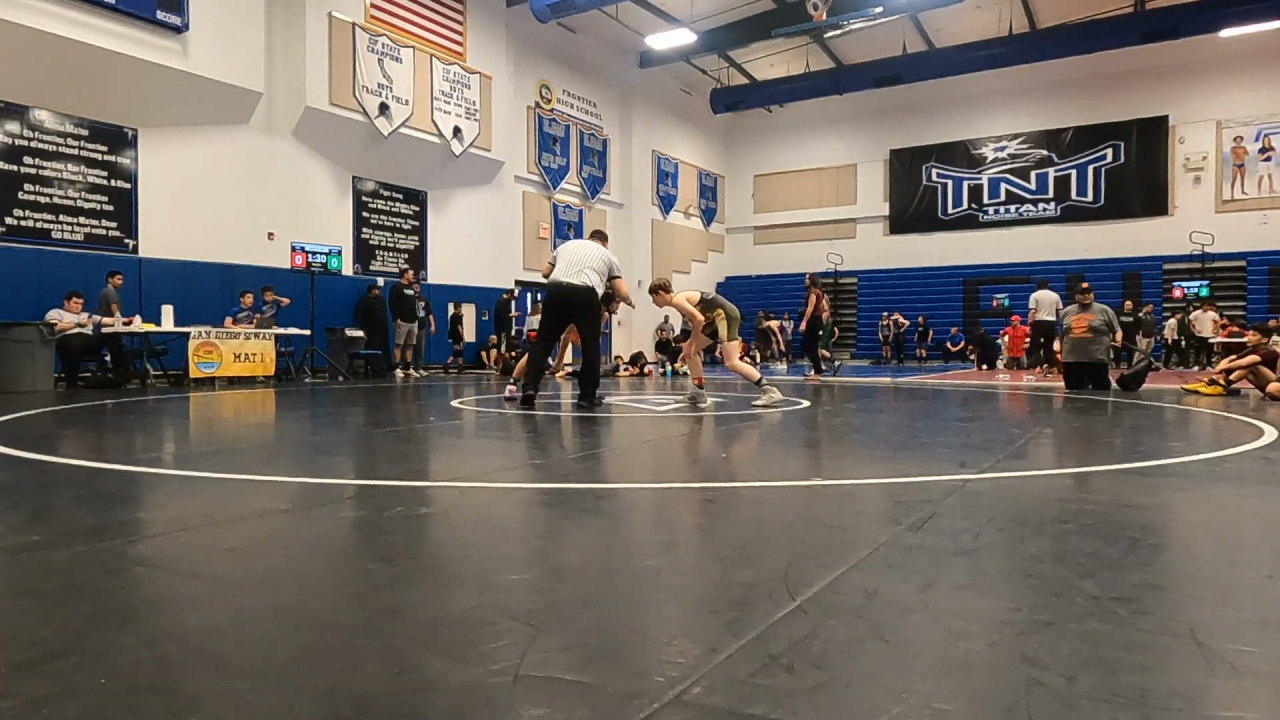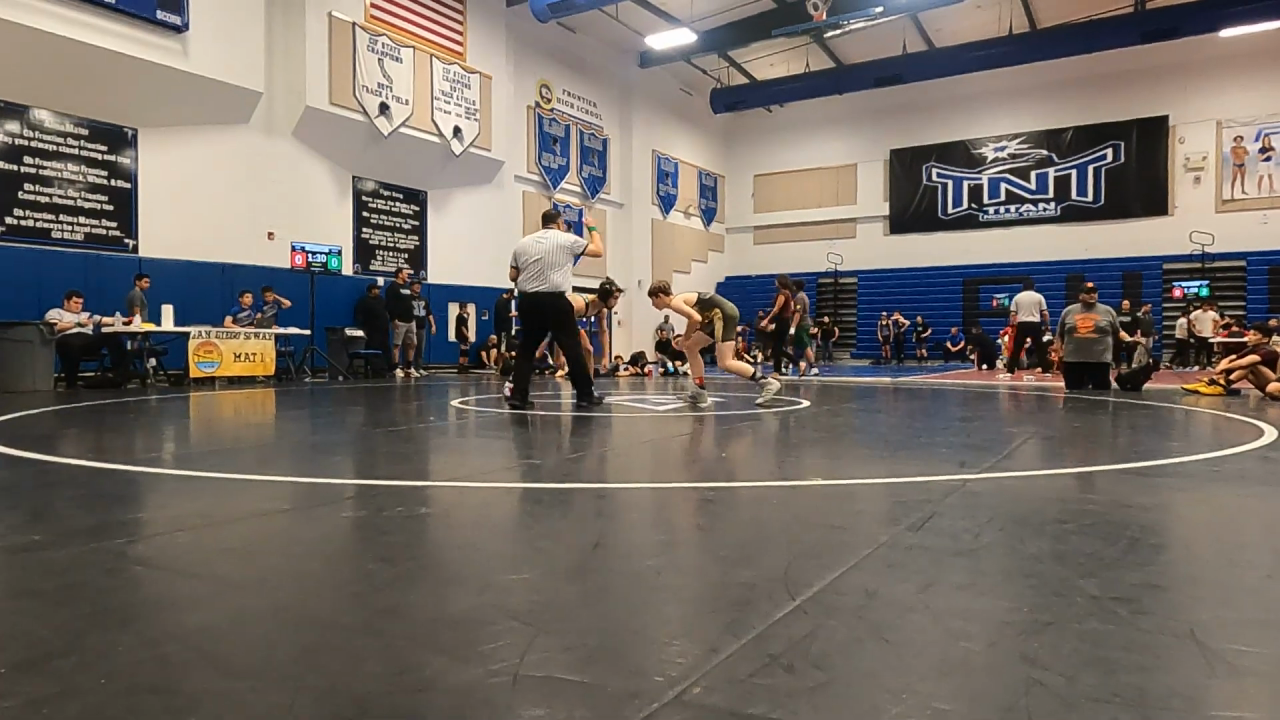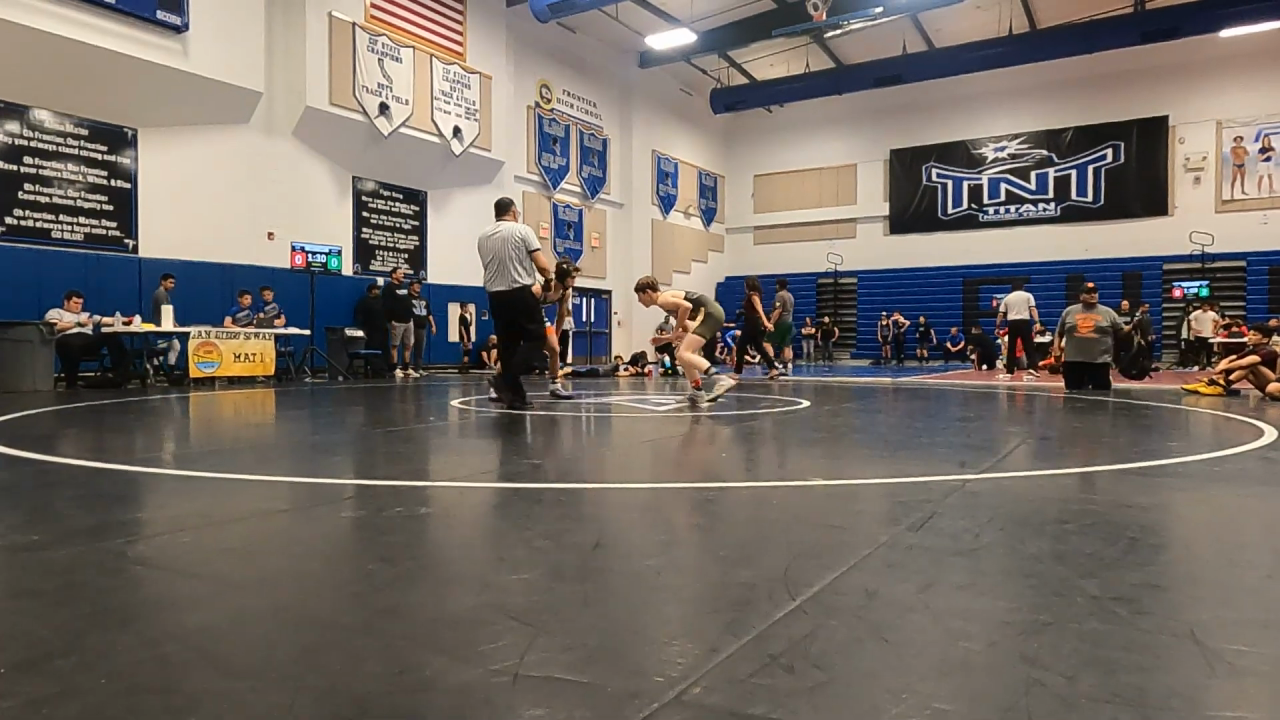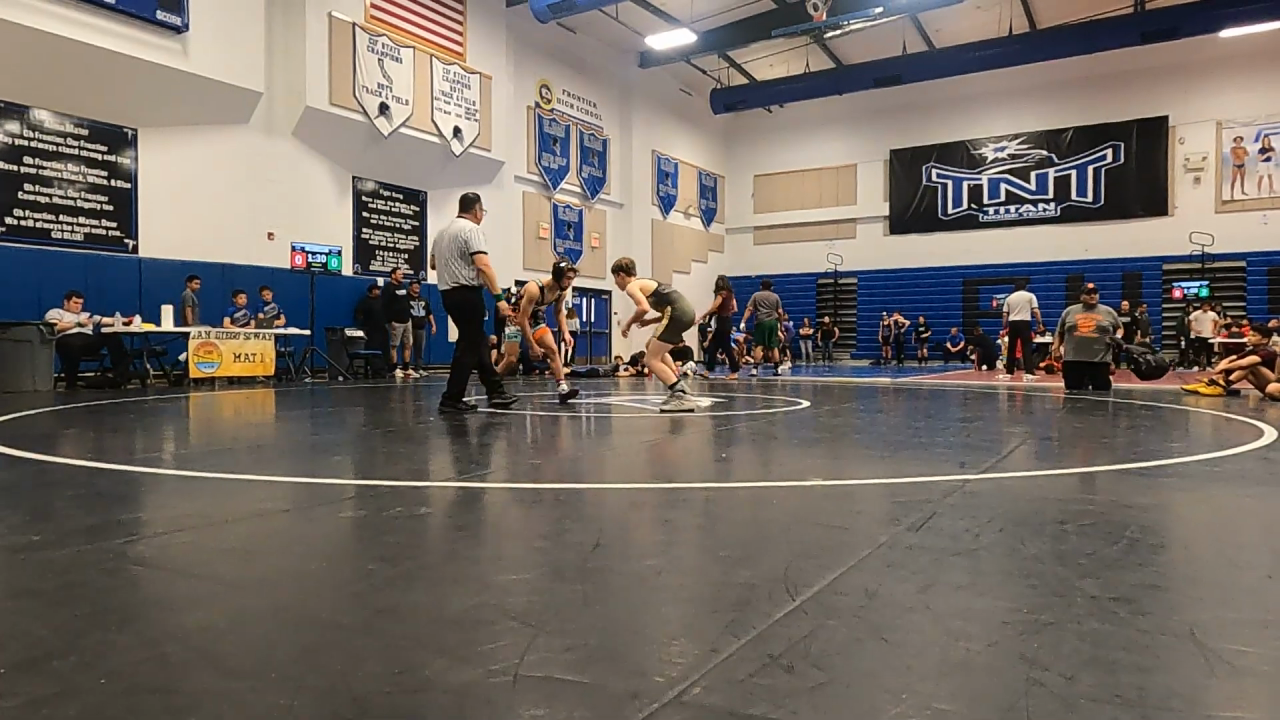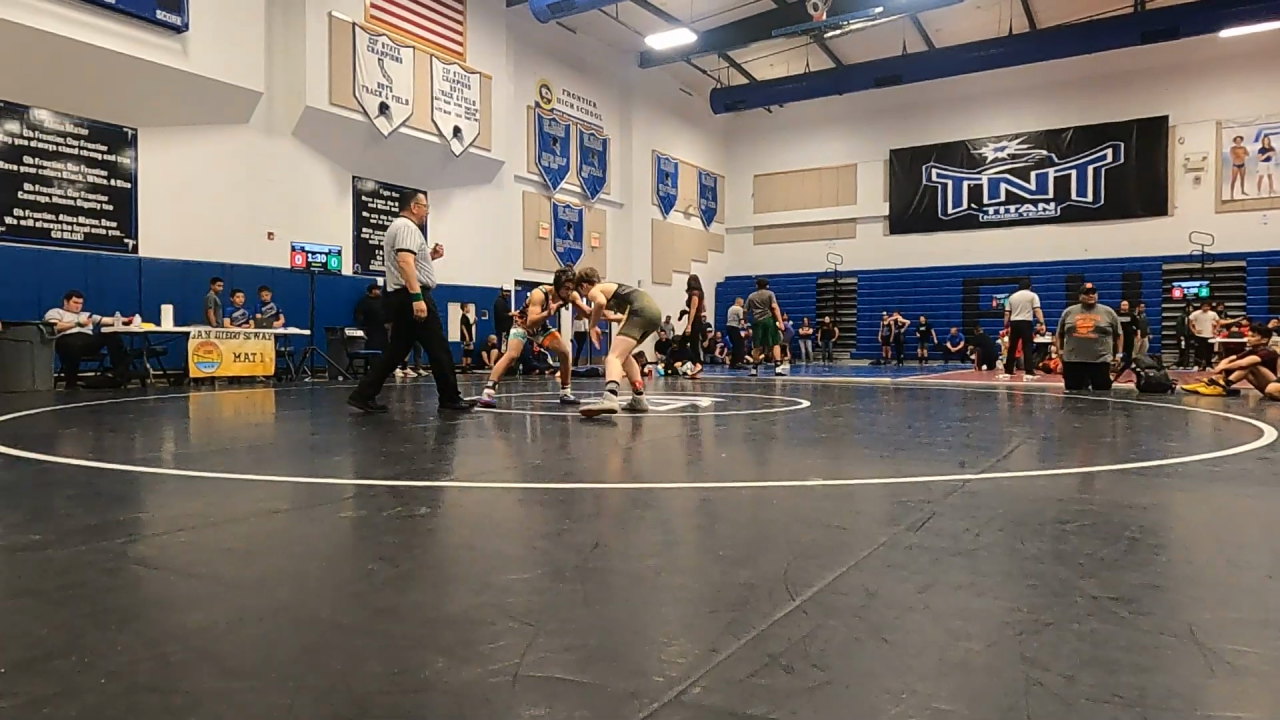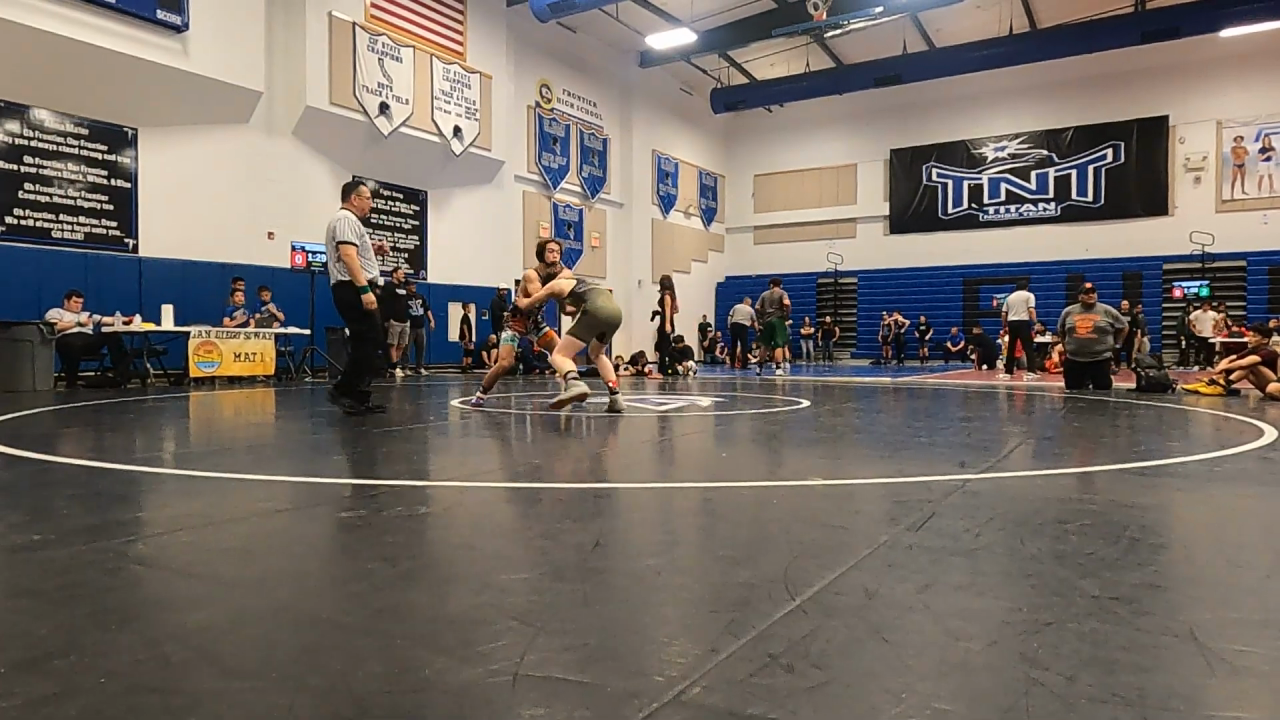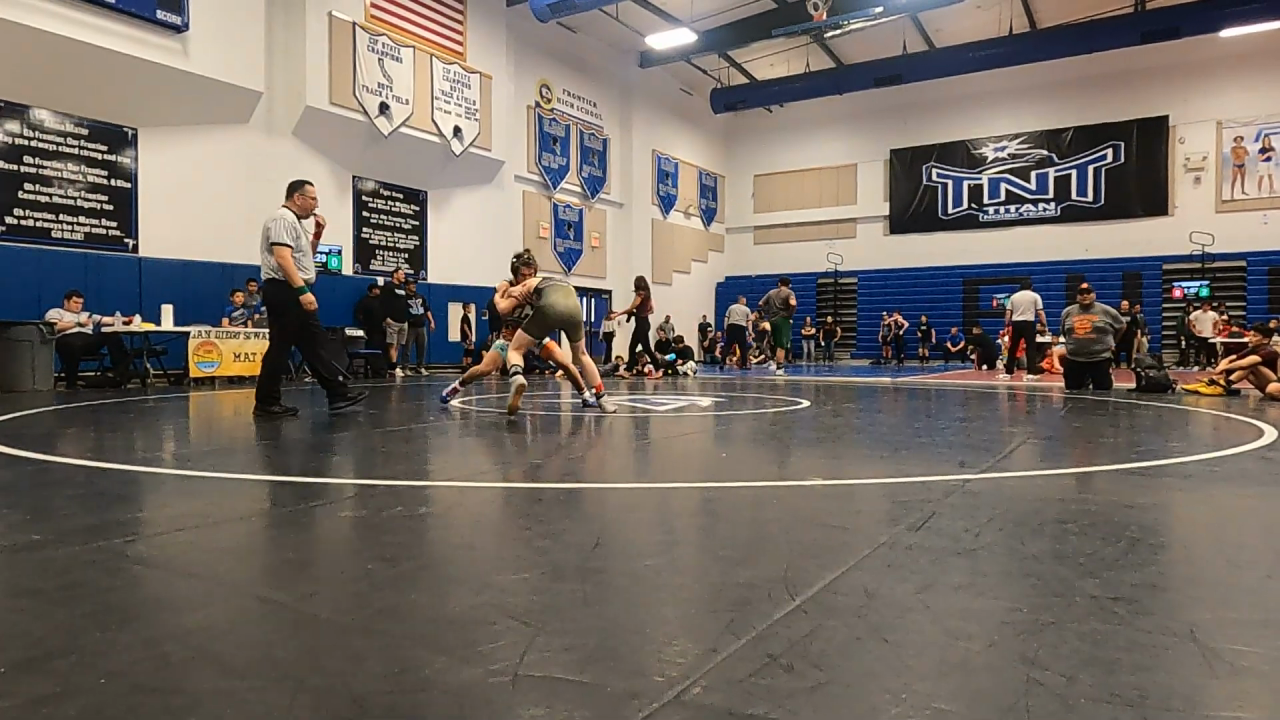
dt=0.4s
person 1, frame 1
left shoulder: (566, 245)
right shoulder: (608, 256)
left elbow: (545, 273)
right elbow: (621, 293)
right wrist: (629, 301)
left hip: (556, 292)
right hip: (585, 295)
left knee: (543, 342)
right knee: (590, 346)
left ankle: (530, 387)
right ankle: (587, 396)
person 1, frame 2
left shoulder: (523, 243)
right shoulder: (567, 239)
left elbow: (512, 277)
right elbow: (598, 251)
right wrist: (592, 229)
left hip: (528, 300)
right hip: (555, 300)
left knee: (527, 349)
right knee: (572, 347)
left ankle: (518, 395)
right ankle: (585, 395)
person 1, frame 3
left shoulder: (483, 237)
right shoulder: (522, 230)
right elbow: (542, 264)
left hip: (496, 297)
right hip: (520, 295)
left knee: (508, 346)
right knee: (535, 341)
left ankle: (514, 396)
right ankle: (505, 382)
person 1, frame 4
left shoulder: (442, 231)
right shoulder: (472, 231)
left elbow: (434, 264)
right elbow: (483, 266)
right wrist: (499, 297)
left hip: (448, 294)
right hip: (467, 294)
left knee: (477, 343)
right knee: (470, 346)
left ankle: (496, 393)
right ankle: (451, 400)
person 1, frame 5
left shoulder: (397, 228)
right shoulder: (407, 228)
right elbow: (405, 264)
left wrist: (429, 257)
right wrist: (418, 298)
left hip: (398, 298)
right hip: (411, 298)
left knee: (397, 350)
right knee: (438, 348)
left ankle: (363, 395)
right ankle: (451, 400)
person 1, frame 6
left shoulder: (349, 221)
right shoulder: (346, 220)
right elbow: (347, 256)
left wrist: (374, 250)
right wrist: (364, 289)
left hip: (354, 290)
right hip: (352, 290)
left knee: (365, 344)
right knee: (369, 342)
left ankle: (355, 397)
right ankle: (343, 391)
person 1, frame 7
left shoulder: (294, 222)
right shoulder: (283, 219)
left elbow: (305, 256)
right elbow: (282, 258)
left wrist: (317, 234)
right wrist: (302, 291)
left hip: (296, 292)
right hip: (285, 292)
left knee: (315, 342)
right knee: (282, 347)
left ankle: (338, 394)
right ankle: (267, 402)
